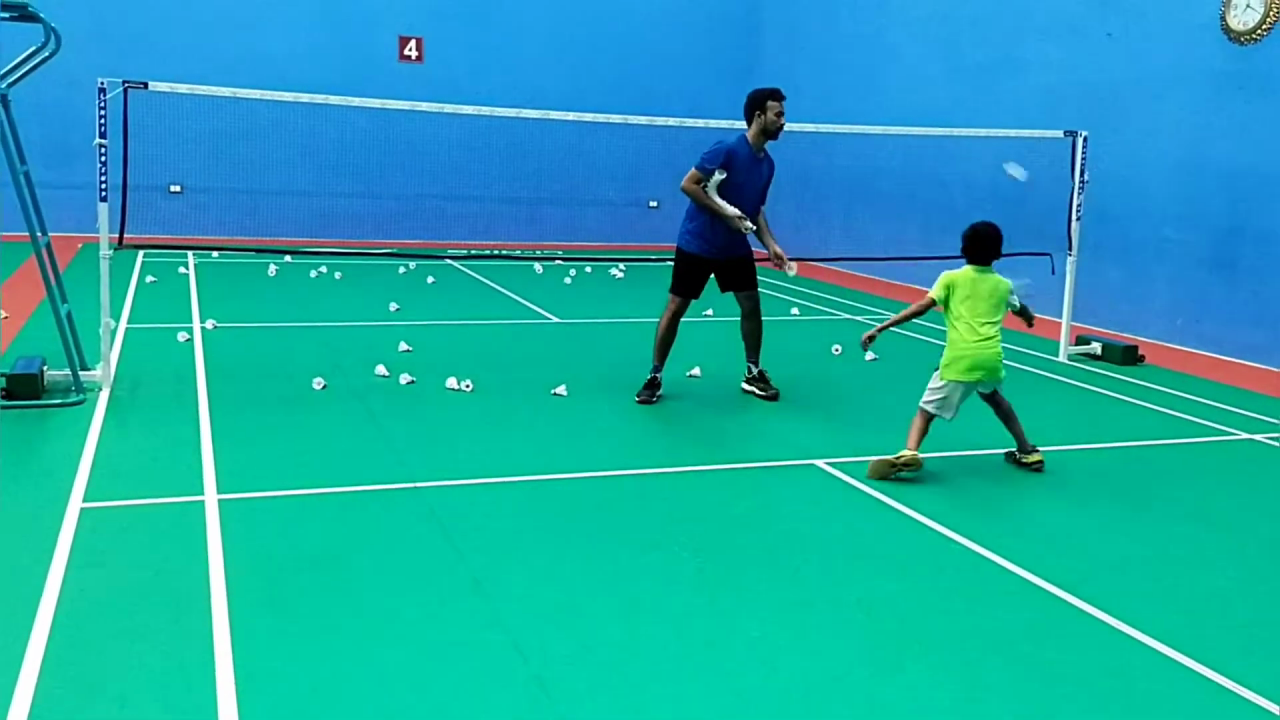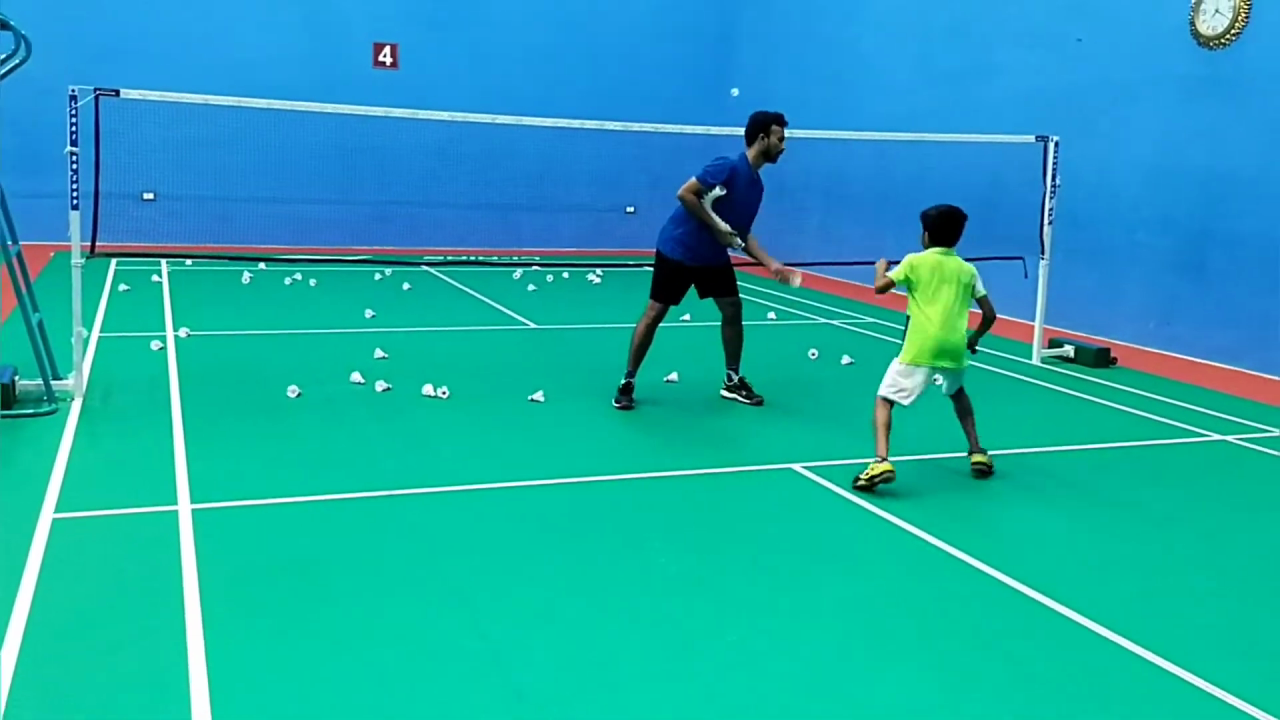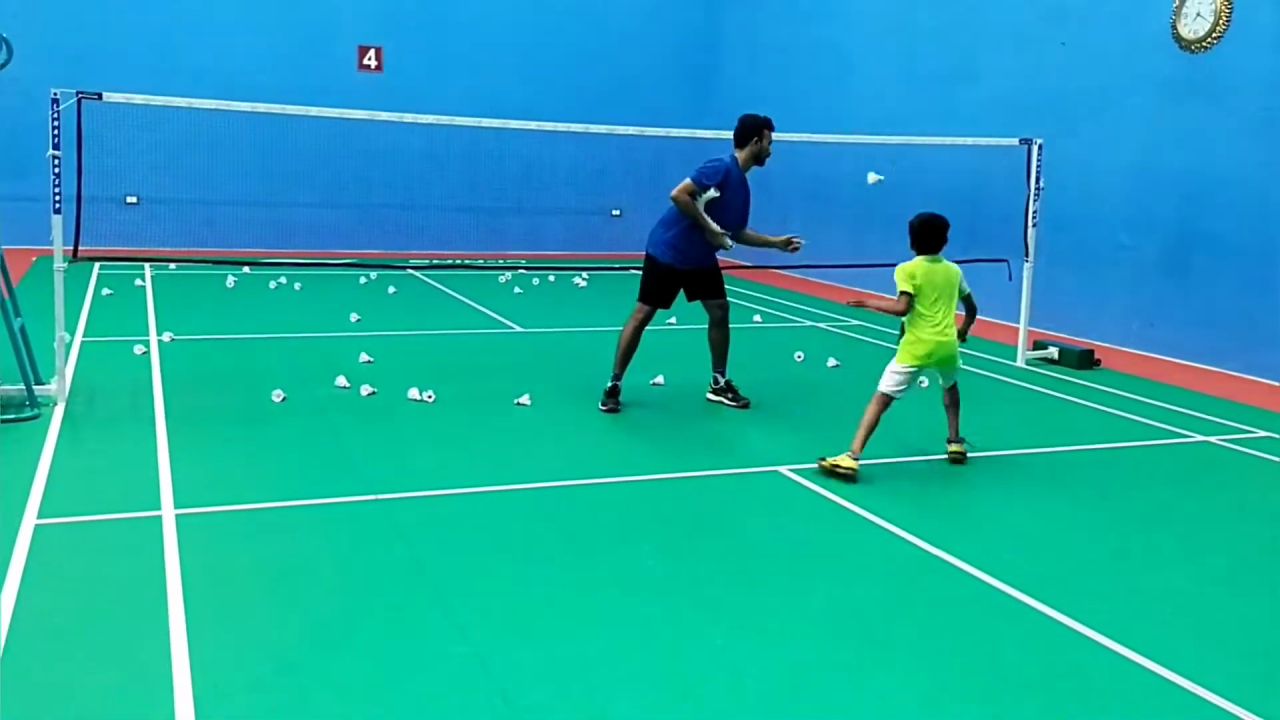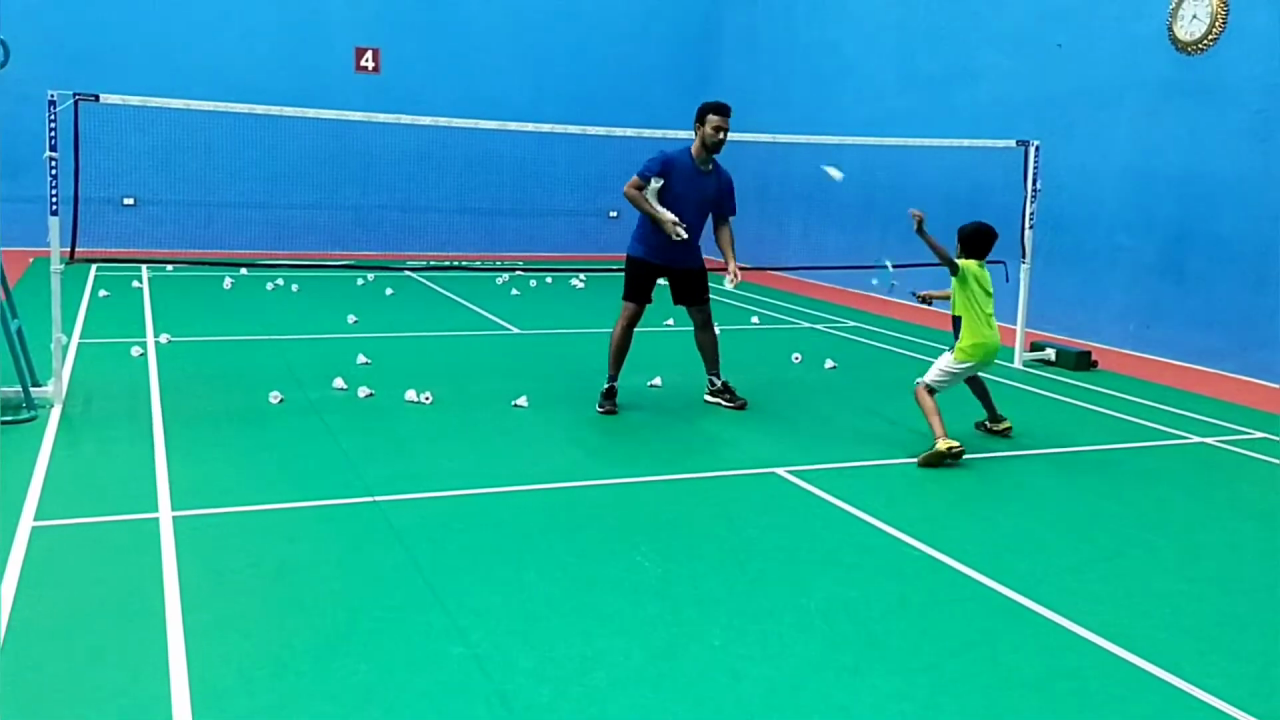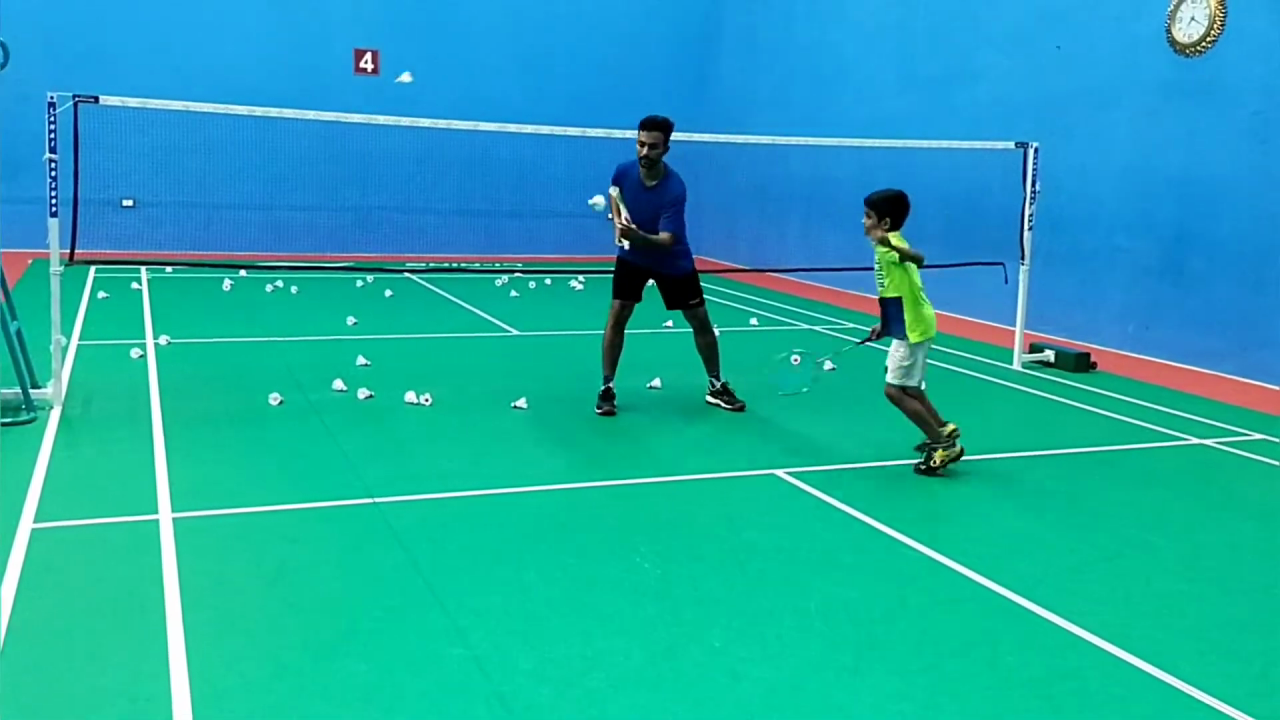
dt=0.5s
person 1, frame 1
left shoulder: (768, 163)
right shoulder: (727, 150)
right elbow: (688, 184)
left wrist: (770, 244)
right wrist: (725, 214)
left hip: (736, 248)
right hip: (697, 243)
left knee: (752, 305)
right knee: (676, 307)
left ankle: (753, 373)
right ankle: (655, 376)
person 1, frame 2
left shoulder: (757, 186)
right shoulder: (728, 167)
left elbow: (745, 234)
right elbow: (685, 194)
left wrist: (769, 262)
right wrist: (716, 228)
left hip: (714, 256)
right hip: (677, 249)
left knee: (733, 310)
right knee: (654, 314)
left ankle: (733, 380)
right ankle: (627, 382)
person 1, frame 3
left shoulder: (742, 187)
right shoulder: (721, 169)
left elbow: (738, 233)
right elbow: (678, 195)
left wrist: (778, 242)
right wrist: (708, 228)
left hip: (701, 258)
right hip: (667, 253)
left knee: (720, 312)
right knee: (642, 315)
left ankle: (719, 383)
right ankle: (614, 384)
person 1, frame 4
left shoulder: (722, 179)
right shoulder: (666, 161)
left elbow: (723, 224)
right elbow: (631, 189)
left wrist: (731, 261)
right wrist: (661, 217)
left hip: (687, 259)
right hip: (645, 251)
left knee: (703, 318)
right knee: (629, 316)
left ankle: (715, 385)
right ankle: (610, 386)
person 1, frame 5
left shoulder: (674, 189)
right shoulder: (624, 171)
left elbow: (667, 240)
left wrist: (639, 236)
right wrist: (618, 221)
left hip: (674, 263)
right hip: (633, 257)
left knee: (700, 321)
right knee: (617, 316)
left ankle: (716, 386)
right ankle: (607, 388)
person 2, frame 1
left shoulder: (951, 278)
right shoulder: (1003, 287)
left elbow: (920, 308)
right elbow: (1023, 312)
left wrist: (879, 328)
right wrist: (1031, 318)
left hip: (959, 361)
right hip: (990, 359)
left knee: (926, 412)
right knee: (992, 395)
left ankle: (909, 453)
right ankle: (1028, 452)
person 2, frame 2
left shoulder: (915, 262)
right shoulder: (968, 269)
left elbow: (881, 286)
right elbow: (989, 315)
left wrist: (880, 267)
right wrist: (974, 339)
left hip: (921, 348)
right hip: (955, 347)
left knee: (883, 401)
right knee: (957, 392)
left ankle: (881, 462)
right ankle: (978, 455)
person 2, frame 3
left shoulder: (907, 270)
right shoulder: (954, 271)
left elbow: (902, 308)
right elbow: (971, 307)
left wrist: (868, 302)
right wrist: (963, 331)
left hip: (917, 348)
right hip: (947, 346)
left knee: (880, 399)
right knee: (950, 385)
left ankle: (852, 458)
right ankle: (956, 443)
person 2, frame 4
left shoulder: (967, 268)
right shoulder: (982, 271)
left elbow: (948, 260)
left wrist: (922, 232)
right wrist: (936, 295)
left hip: (969, 347)
right hip: (990, 344)
left knee: (923, 389)
right knee: (969, 375)
left ankle: (944, 443)
right ankle: (997, 420)
person 2, frame 5
left shoulder: (892, 243)
right shoulder: (892, 244)
left elbow: (918, 258)
left wrist: (884, 241)
right wrist: (885, 322)
left hip: (910, 330)
right hip: (908, 326)
left knee: (895, 391)
right knee: (909, 386)
left ankle: (944, 445)
right ankle: (942, 429)
